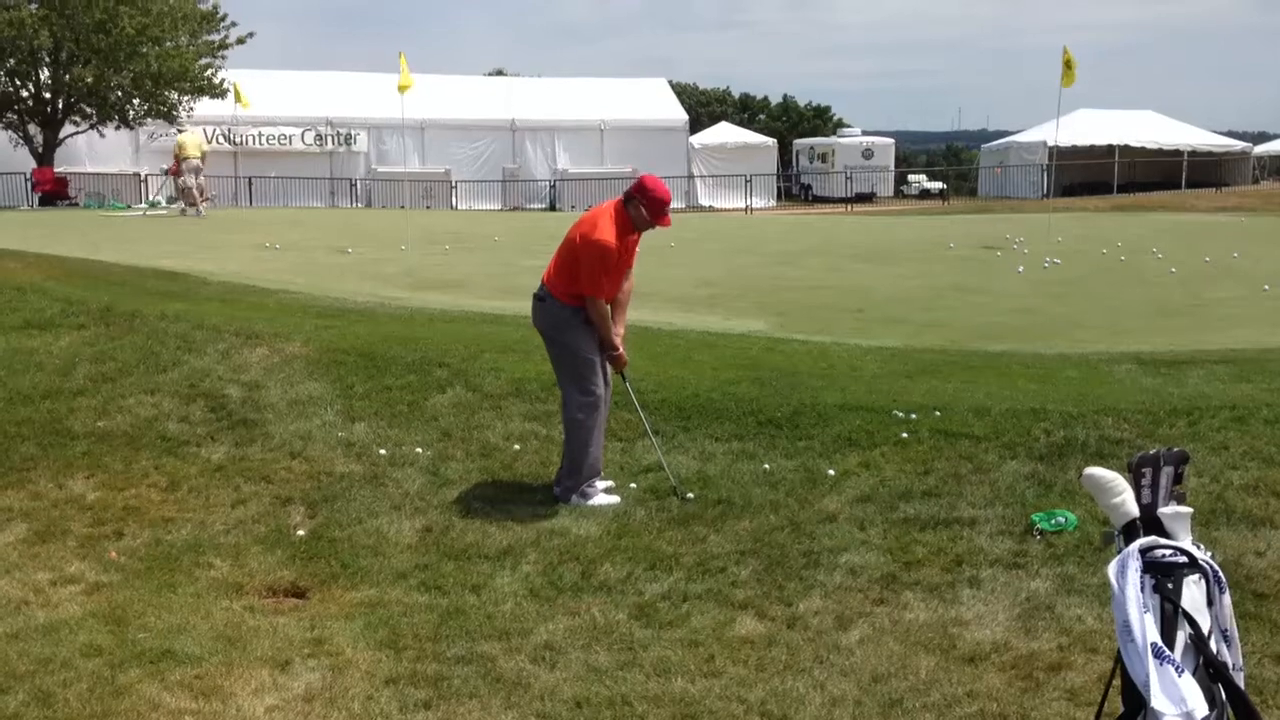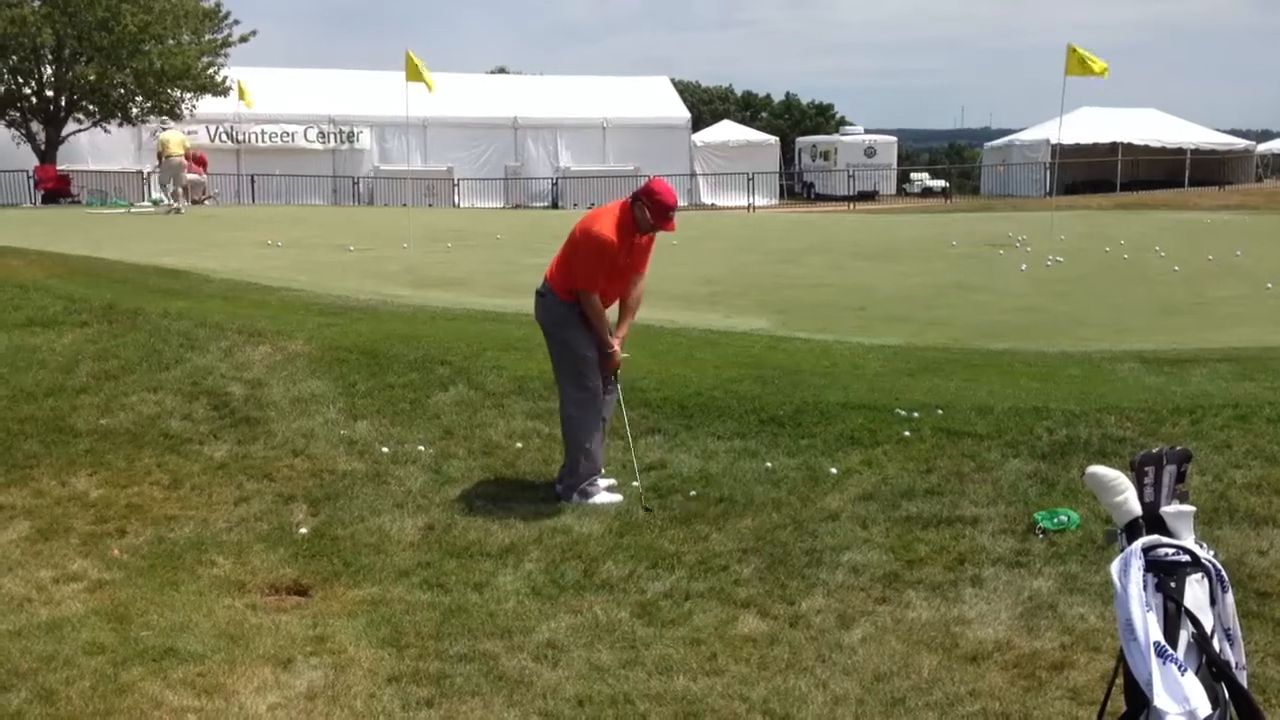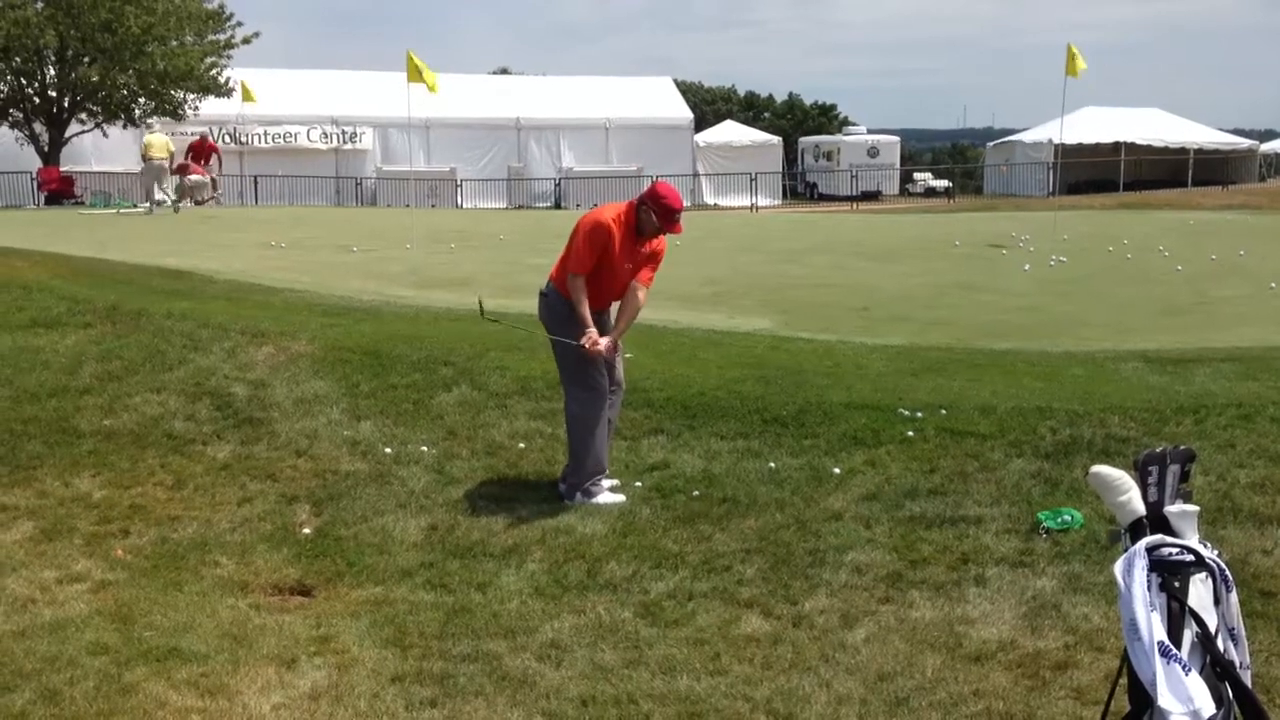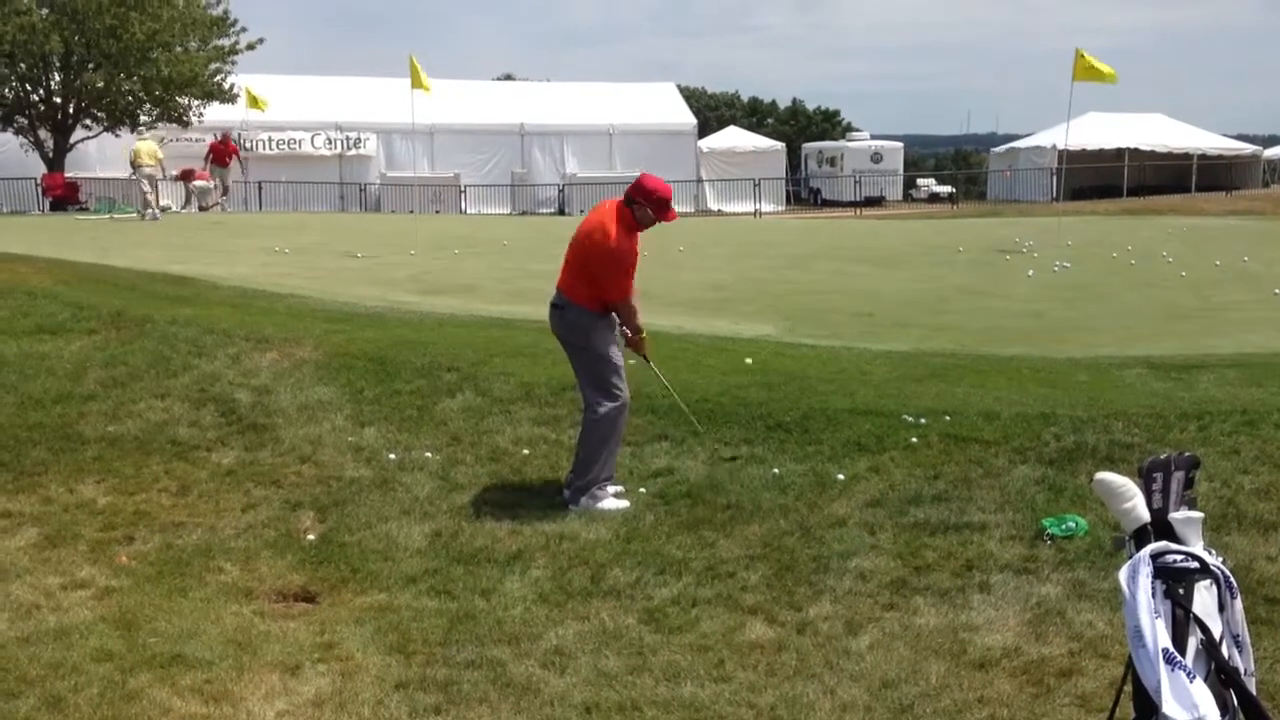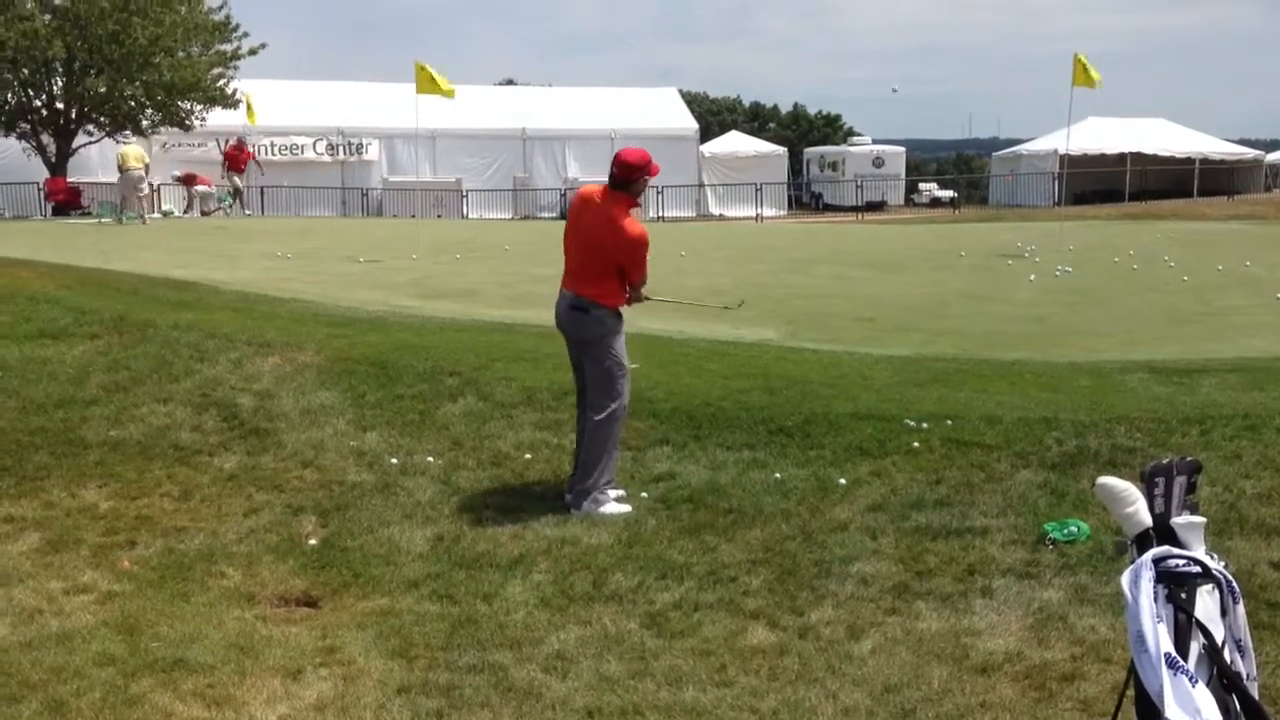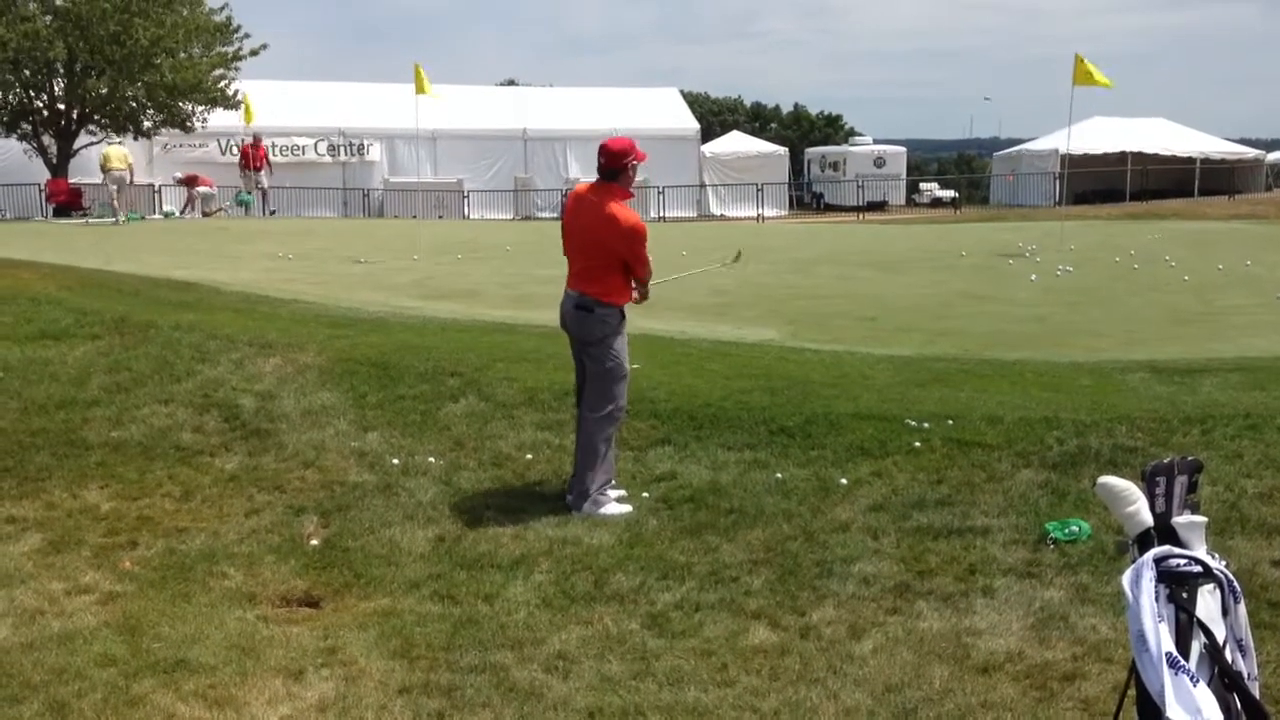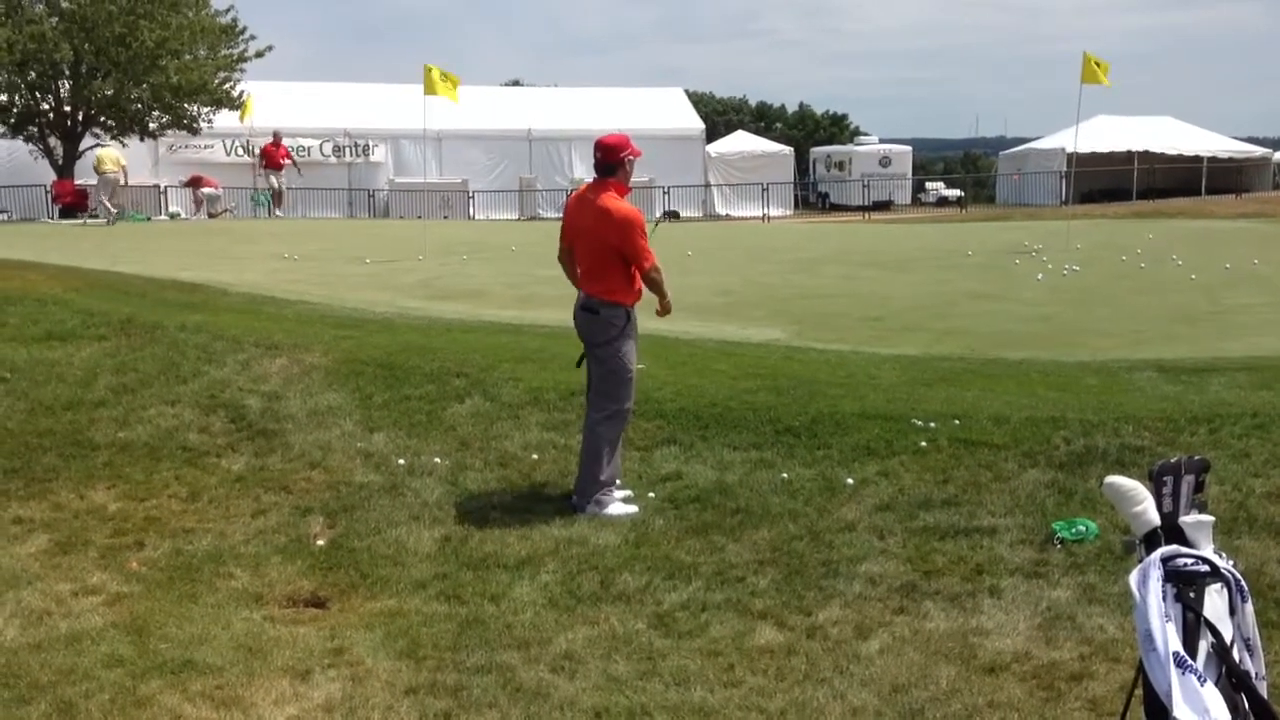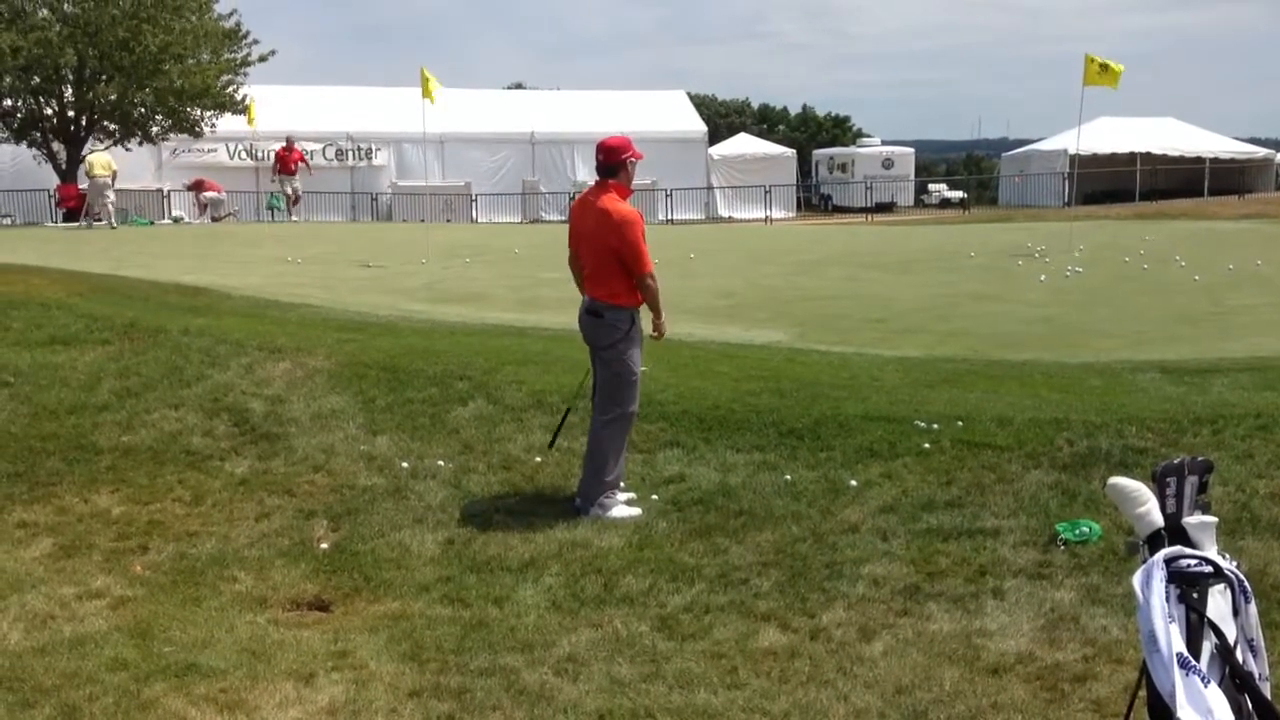
dt=0.4s
person 1, frame 1
left shoulder: (631, 224)
right shoulder: (601, 237)
left elbow: (624, 278)
right elbow: (595, 300)
left wrist: (618, 332)
right wrist: (611, 347)
left hip: (580, 308)
right hip: (561, 310)
left knee: (599, 389)
right knee: (587, 395)
left ankle: (582, 473)
right ankle: (576, 487)
person 1, frame 2
left shoulder: (643, 229)
right shoulder: (601, 233)
left elbow: (635, 284)
right elbow: (588, 295)
left wrist: (619, 336)
right wrist: (607, 346)
left hip: (587, 307)
right hip: (563, 307)
left knee: (605, 386)
right knee: (585, 393)
left ankle: (582, 471)
right ankle: (578, 485)
person 1, frame 3
left shoulder: (656, 244)
right shoulder: (601, 223)
left elbow: (637, 292)
right elbow: (574, 277)
left wrist: (612, 338)
right wrist: (588, 329)
left hip: (598, 308)
right hip: (565, 305)
left knee: (612, 387)
right knee: (590, 392)
left ankle: (585, 471)
right ankle: (582, 485)
person 1, frame 4
left shoulder: (624, 215)
right shoulder: (611, 241)
left elbow: (624, 284)
right elbow: (621, 301)
left wrist: (632, 328)
right wrist: (637, 333)
left hip: (588, 310)
right hip: (579, 316)
left knee: (605, 395)
right knee: (612, 398)
left ankle: (585, 478)
right ankle: (586, 490)
person 1, frame 5
left shoulder: (583, 197)
right shoulder: (632, 233)
right elbow: (637, 283)
right wrist: (634, 294)
left hip: (568, 305)
right hip: (596, 317)
left knee: (592, 401)
right knee: (611, 404)
left ankle: (586, 481)
right ankle: (587, 495)
person 1, frame 6
left shoulder: (575, 197)
right shoulder: (629, 222)
right elbow: (643, 275)
right wrist: (641, 290)
left hip: (573, 304)
right hip: (602, 316)
left knee: (591, 402)
right knee: (607, 406)
left ankle: (590, 481)
right ankle: (588, 496)
person 1, frame 7
left shoulder: (577, 200)
right shoulder: (624, 213)
left elbow: (565, 255)
right elbow: (649, 270)
right wrist: (664, 299)
left hip: (587, 307)
right hip: (612, 316)
left knee: (602, 402)
right knee: (612, 407)
left ankle: (599, 481)
right ankle: (592, 496)
person 1, frame 8
left shoulder: (582, 204)
right shoulder: (624, 215)
right elbow: (645, 277)
right wrist: (658, 317)
left hip: (593, 311)
right hip: (617, 318)
left knee: (608, 404)
right knee: (617, 409)
left ankle: (603, 484)
right ankle: (596, 498)
